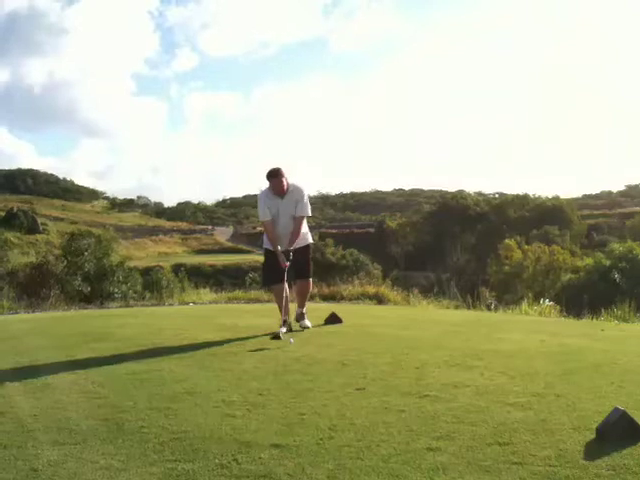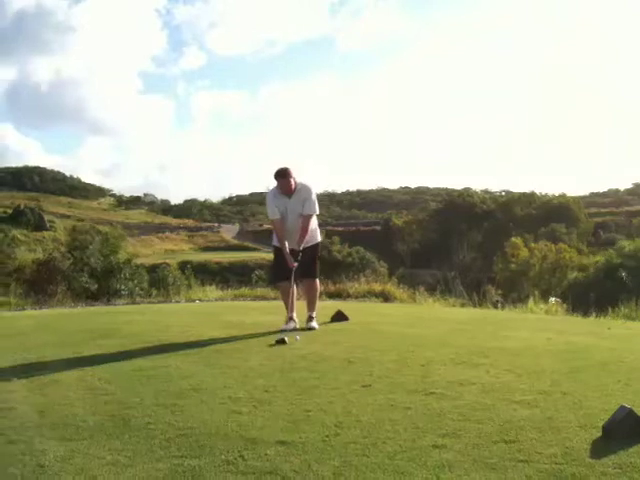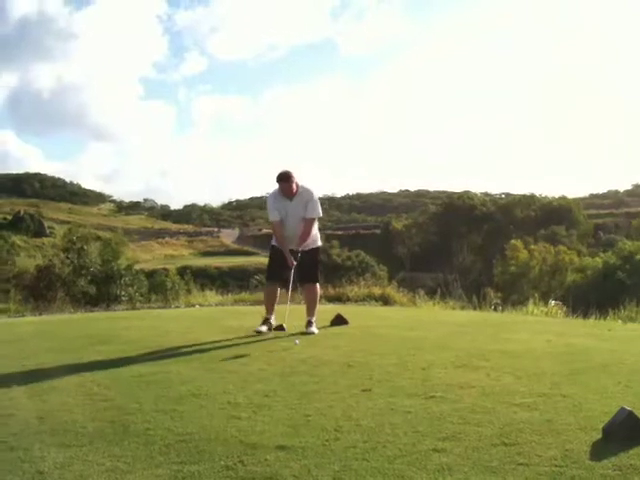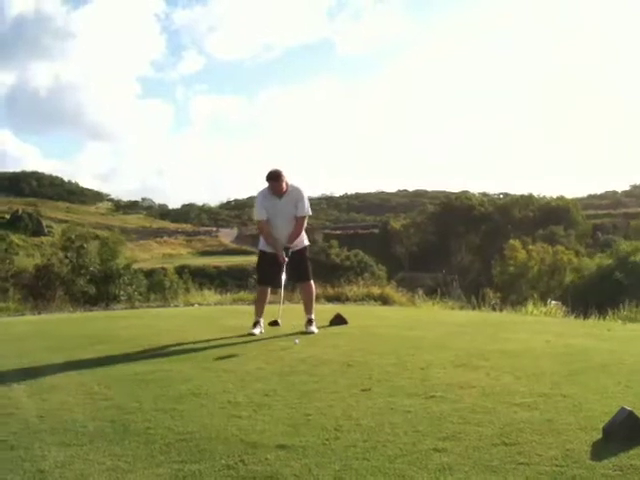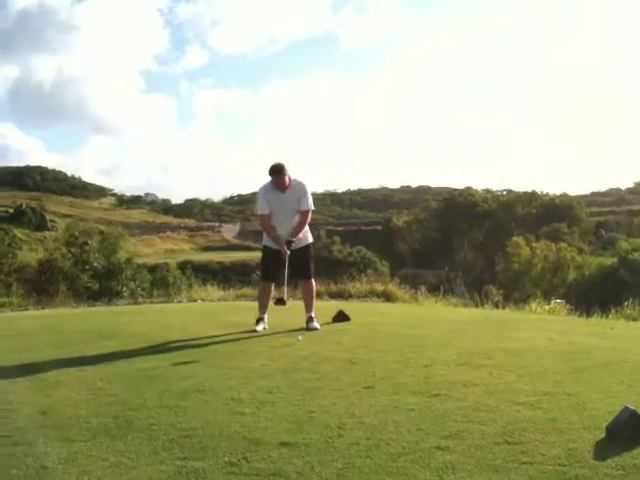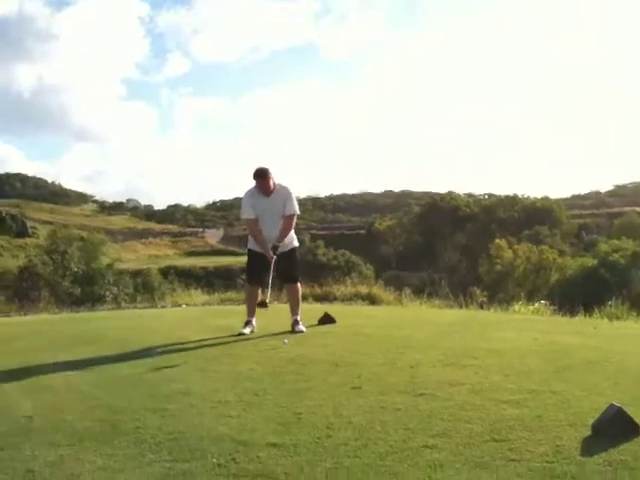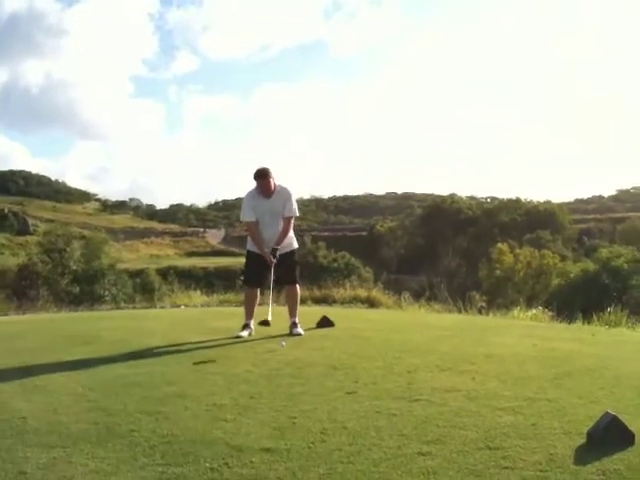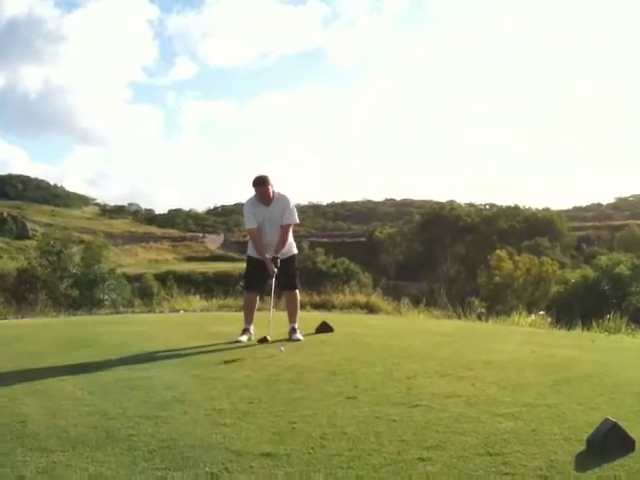
dt=0.3s
person 1, frame 1
left shoulder: (299, 192)
right shoulder: (263, 197)
left elbow: (299, 223)
right elbow: (268, 227)
left wrist: (290, 247)
right wrist: (278, 252)
left hip: (300, 242)
right hip: (274, 245)
left knee: (305, 279)
right knee: (277, 283)
left ankle: (301, 312)
right ankle: (285, 320)
person 1, frame 2
left shoulder: (307, 191)
right shoulder: (272, 196)
left elbow: (306, 222)
right elbow: (277, 226)
left wrist: (298, 247)
right wrist: (286, 252)
left hip: (308, 240)
right hip: (283, 243)
left knee: (310, 278)
right knee: (283, 280)
left ankle: (311, 316)
right ankle: (291, 317)
person 1, frame 3
left shoulder: (309, 195)
right shoulder: (273, 198)
left elbow: (309, 225)
right elbow: (277, 228)
left wrist: (297, 248)
right wrist: (287, 253)
left hip: (308, 244)
right hip: (281, 245)
left knee: (311, 282)
right knee: (273, 281)
left ankle: (311, 321)
right ankle: (268, 319)
person 1, frame 4
left shoulder: (298, 194)
right shoulder: (261, 198)
left elbow: (301, 222)
right elbow: (262, 228)
left wrist: (288, 245)
right wrist: (277, 250)
left hip: (297, 245)
right hip: (269, 248)
left knee: (306, 280)
right knee: (263, 284)
left ankle: (310, 319)
right ankle: (258, 322)
person 1, frame 5
left shoulder: (301, 188)
right shoulder: (264, 192)
left elbow: (305, 216)
right elbow: (265, 222)
left wrist: (291, 239)
right wrist: (280, 243)
left hip: (300, 241)
right hip: (272, 243)
left knee: (307, 278)
right knee: (267, 280)
left ankle: (310, 317)
right ankle: (262, 318)
person 1, frame 6
left shoulder: (286, 193)
right shoulder: (249, 197)
left elbow: (290, 221)
right elbow: (251, 226)
left wrist: (277, 244)
right wrist: (266, 249)
left hip: (286, 245)
right hip: (258, 247)
left knee: (293, 282)
right knee: (253, 283)
left ankle: (296, 320)
right ankle: (250, 321)
person 1, frame 7
left shoulder: (286, 194)
right shoulder: (249, 198)
left elbow: (288, 223)
right elbow: (251, 228)
left wrist: (276, 247)
right wrist: (265, 251)
left hip: (285, 247)
right hip: (257, 249)
left knee: (292, 283)
right knee: (251, 286)
left ankle: (294, 322)
right ankle: (248, 324)
person 1, frame 8
left shoulder: (285, 202)
right shoulder: (249, 206)
left elbow: (286, 231)
right elbow: (254, 236)
left wrist: (276, 255)
right wrist: (266, 260)
left hip: (285, 252)
right hip: (257, 254)
left knee: (291, 289)
right knee: (251, 290)
left ankle: (293, 328)
right ankle: (248, 329)
